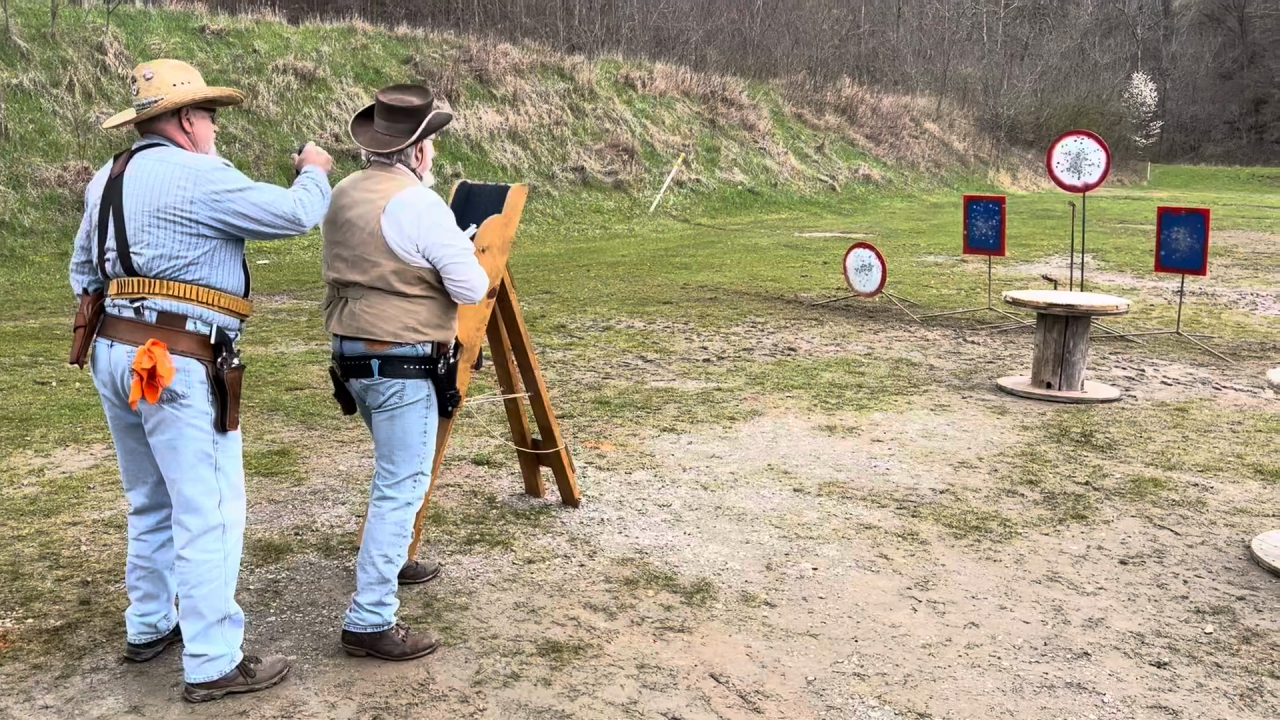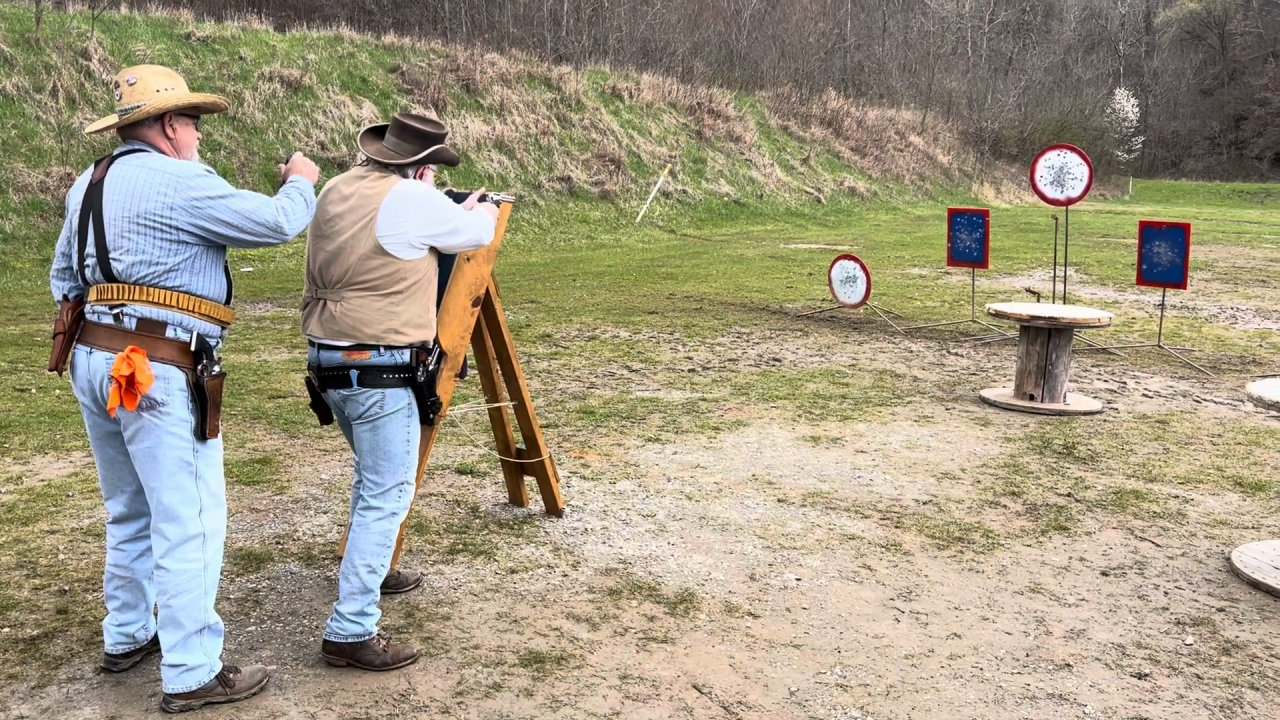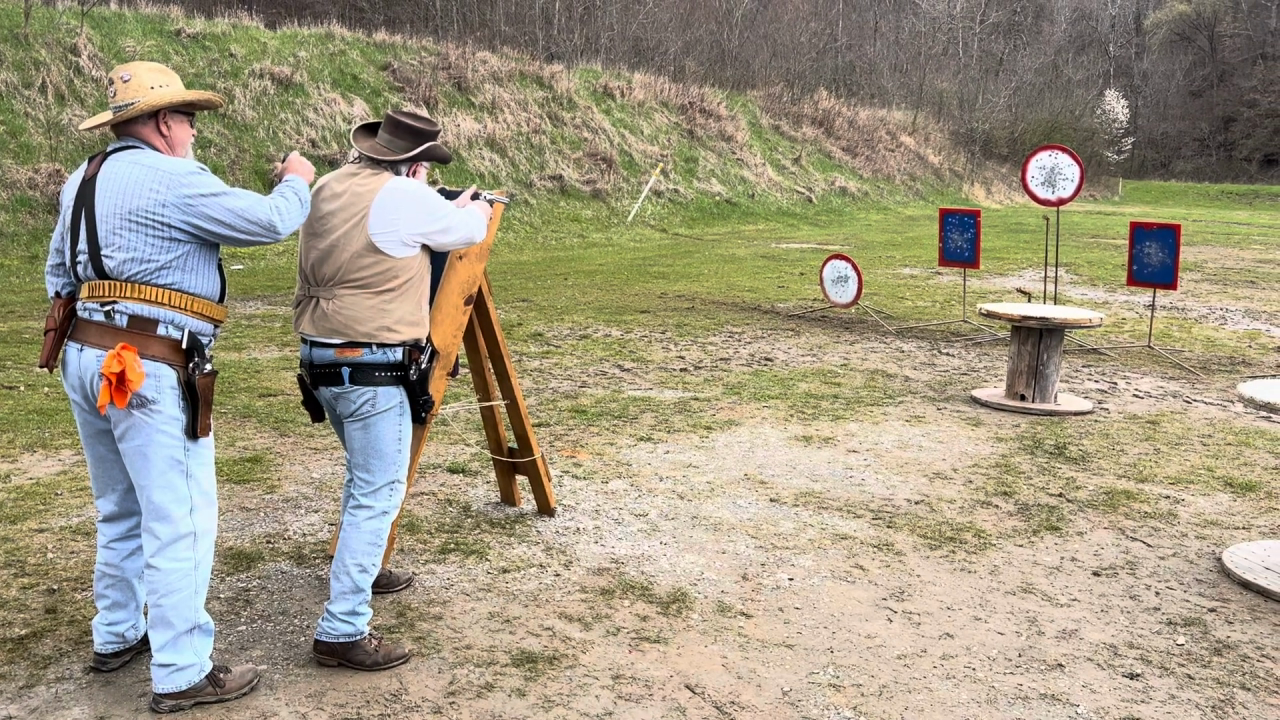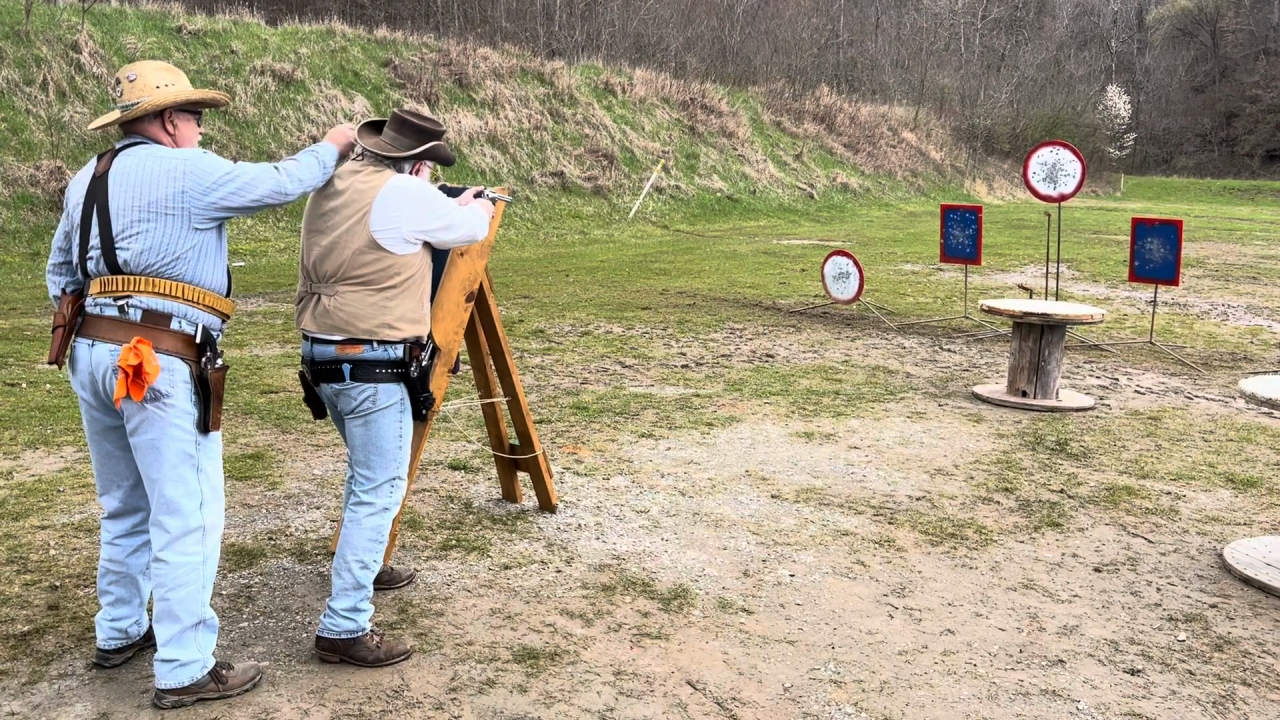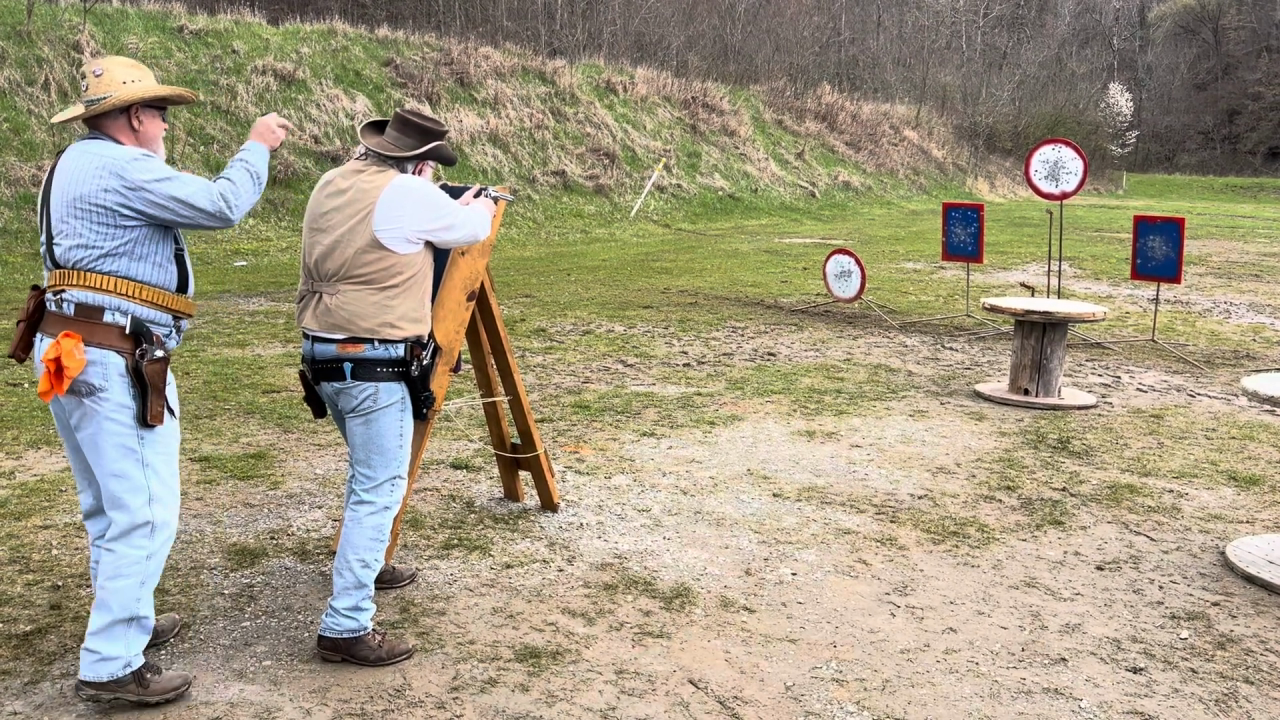
dt=1s
person 1, frame 1
left shoulder: (107, 178)
right shoulder: (198, 175)
left elbow: (84, 269)
right elbow: (296, 214)
right wrist: (315, 172)
left hip: (114, 352)
right hip: (177, 360)
left knee: (152, 503)
right knee: (209, 512)
left ankle: (148, 626)
right ankle: (212, 665)
person 1, frame 2
left shoulder: (87, 184)
right shoulder: (179, 182)
left elbow: (64, 275)
right elbow: (277, 222)
right wrist: (301, 183)
left hip: (93, 359)
right hip: (157, 369)
left knee: (130, 512)
right knee: (188, 521)
left ankle: (126, 636)
right ankle: (191, 675)
person 1, frame 3
left shoulder: (81, 180)
right shoulder: (171, 180)
left elbow: (59, 271)
right elbow: (269, 221)
right wrist: (297, 182)
left hip: (86, 357)
right hip: (149, 367)
left knee: (120, 510)
right knee: (179, 521)
left ankle: (116, 635)
right ankle: (181, 674)
person 1, frame 4
left shoulder: (85, 179)
right shoulder: (185, 170)
left elbow: (60, 271)
right elbow: (282, 182)
right wrist: (330, 147)
left hip: (93, 352)
right hip: (159, 361)
left knee: (125, 506)
right knee: (186, 515)
left ankle: (119, 631)
right ankle: (183, 670)
person 1, frame 5
left shoulder: (71, 168)
right shoulder: (121, 167)
right elbow: (222, 204)
right wrist: (258, 145)
left hip: (68, 350)
right hip: (114, 359)
left knee: (108, 507)
right knee: (143, 511)
left ankle: (121, 630)
right ankle: (111, 666)
person 2, frame 1
left shoulder: (344, 193)
right shoulder: (417, 203)
right elbow: (471, 288)
right wrist: (464, 254)
left hip: (353, 355)
right hip: (400, 363)
left knee: (396, 472)
right knee: (401, 487)
left ankle: (389, 562)
right ankle: (368, 622)
person 2, frame 2
left shoulder: (336, 191)
right shoulder: (410, 199)
right elbow: (474, 234)
left wrist: (457, 210)
right wrist: (483, 212)
left hip: (330, 363)
right hip: (379, 370)
left knee: (373, 478)
right knee: (386, 495)
left ankle: (370, 571)
right ankle: (350, 631)
person 2, frame 3
left shoulder: (326, 189)
right shoulder: (402, 196)
right elbow: (466, 231)
left wrist: (446, 207)
right wrist: (476, 208)
left hip: (322, 361)
right hip: (371, 368)
left knee: (363, 477)
right knee: (376, 495)
left ankle: (361, 570)
right ankle: (341, 630)
person 2, frame 4
left shoulder: (330, 186)
right shoulder: (405, 193)
right elbow: (467, 230)
left wrist: (451, 203)
right wrist: (480, 207)
left hip: (324, 358)
right hip: (371, 365)
left knee: (365, 474)
right knee: (377, 491)
left ankle: (364, 565)
right ankle: (343, 627)
person 2, frame 5
left shoulder: (331, 185)
right shoulder: (408, 194)
right elbow: (471, 230)
left wrist: (453, 205)
right wrist: (481, 207)
left hip: (325, 357)
right hip: (373, 365)
left knee: (368, 473)
right knee: (378, 491)
left ankle: (364, 565)
right ankle: (345, 626)
